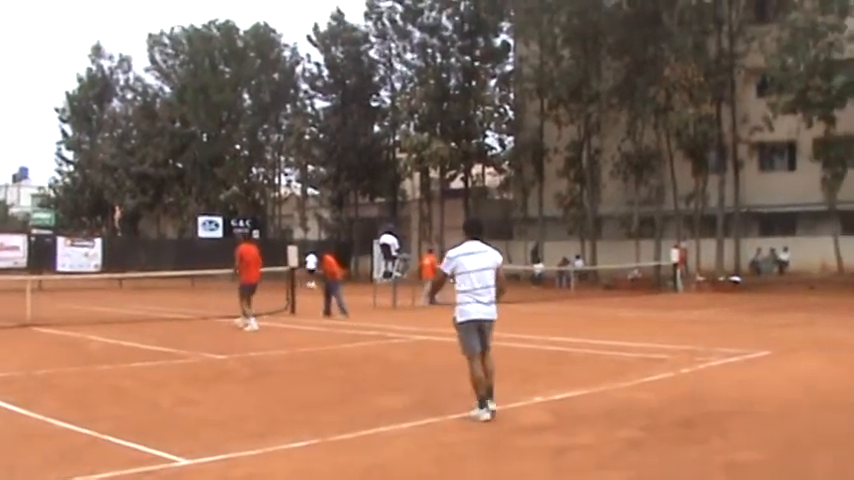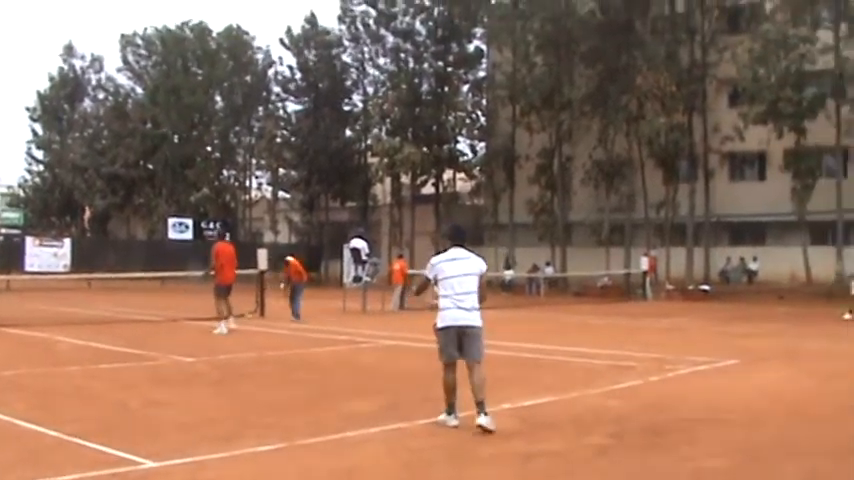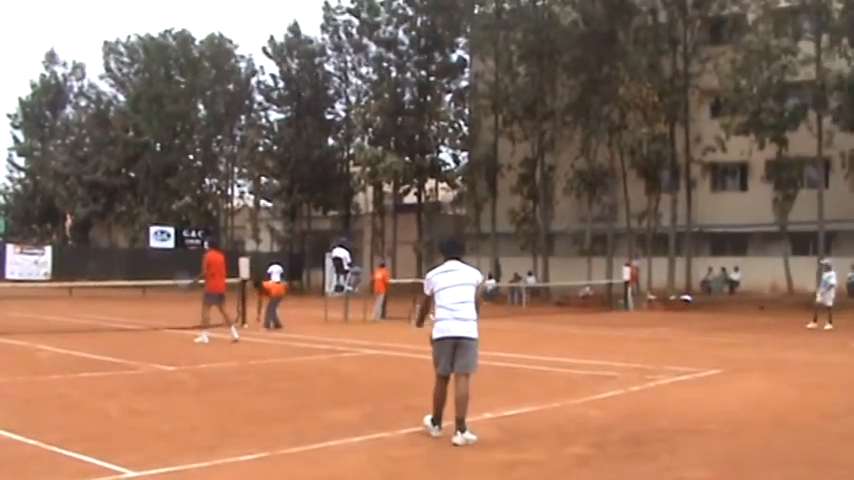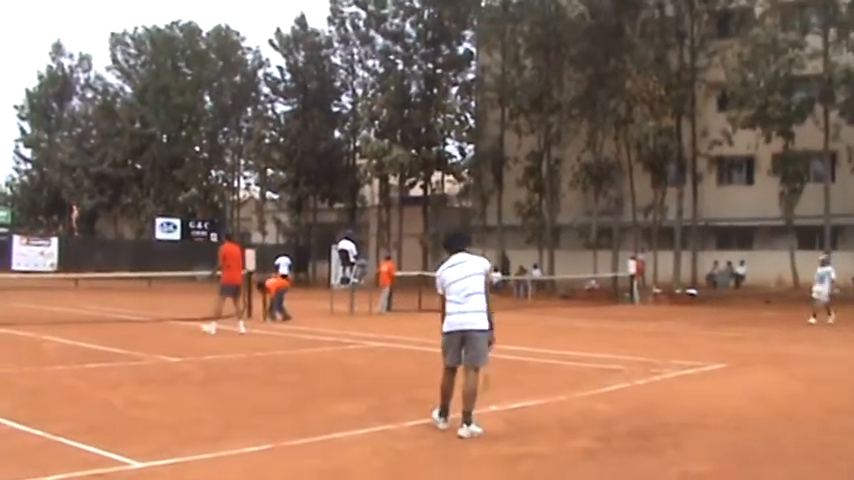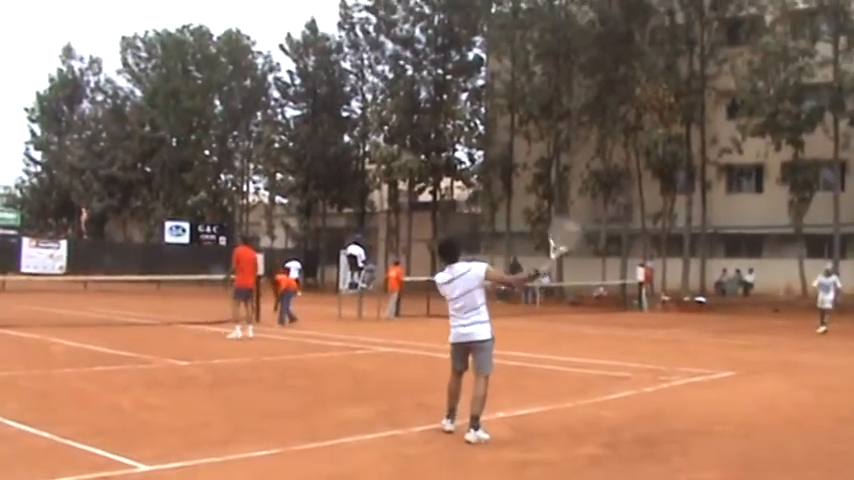
dt=0.3s
person 1, frame 1
left shoulder: (454, 255)
right shoulder: (494, 254)
left elbow: (438, 282)
right elbow: (501, 288)
left wrist: (432, 293)
left hip: (466, 313)
right hip: (488, 312)
left knee: (474, 359)
right knee: (485, 355)
left ankle: (482, 407)
right ankle: (489, 401)
person 1, frame 2
left shoulder: (437, 262)
right shoulder: (478, 262)
left elbow: (421, 288)
right elbow: (482, 296)
left wrist: (416, 291)
left hip: (447, 320)
right hip: (472, 320)
left knee: (449, 367)
right knee: (475, 366)
left ankle: (451, 414)
right ankle: (482, 414)
person 1, frame 3
left shoulder: (433, 276)
right shoulder: (475, 274)
left elbow: (425, 306)
left wrist: (419, 321)
left hip: (443, 331)
right hip: (468, 331)
left knee: (442, 378)
right knee: (462, 379)
left ankle: (435, 423)
right ankle: (460, 431)
person 1, frame 4
left shoulder: (442, 271)
right shoulder: (480, 263)
right elbow: (485, 297)
left wrist: (444, 338)
right wrist: (491, 328)
left hip: (452, 325)
right hip: (476, 324)
left knee: (449, 371)
right knee: (471, 372)
left ankle: (442, 417)
right ankle: (466, 424)
person 1, frame 5
left shoulder: (440, 279)
right shoulder: (477, 269)
right elbow: (510, 281)
right wrist: (532, 275)
left hip: (458, 334)
right hip: (481, 333)
left knee: (456, 374)
right knee: (481, 378)
left ankle: (449, 419)
right ankle: (474, 428)
